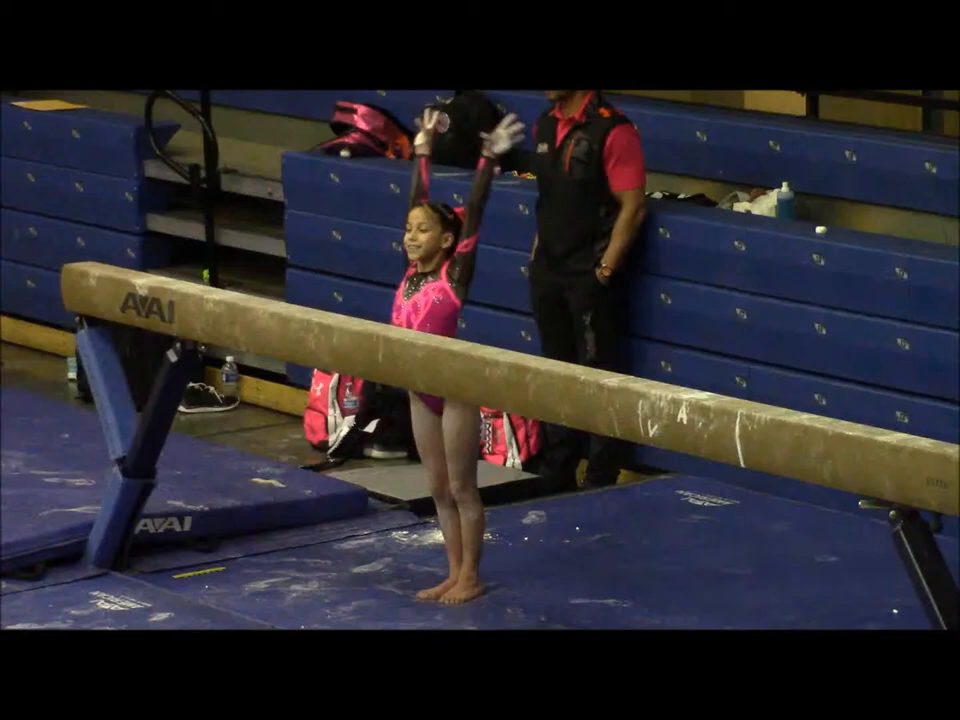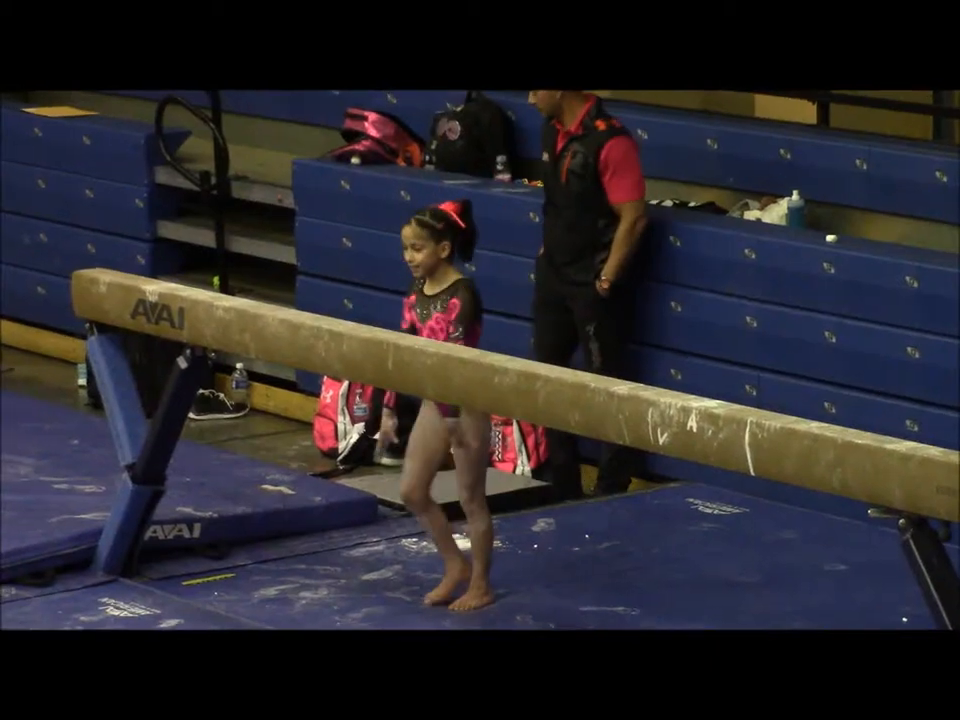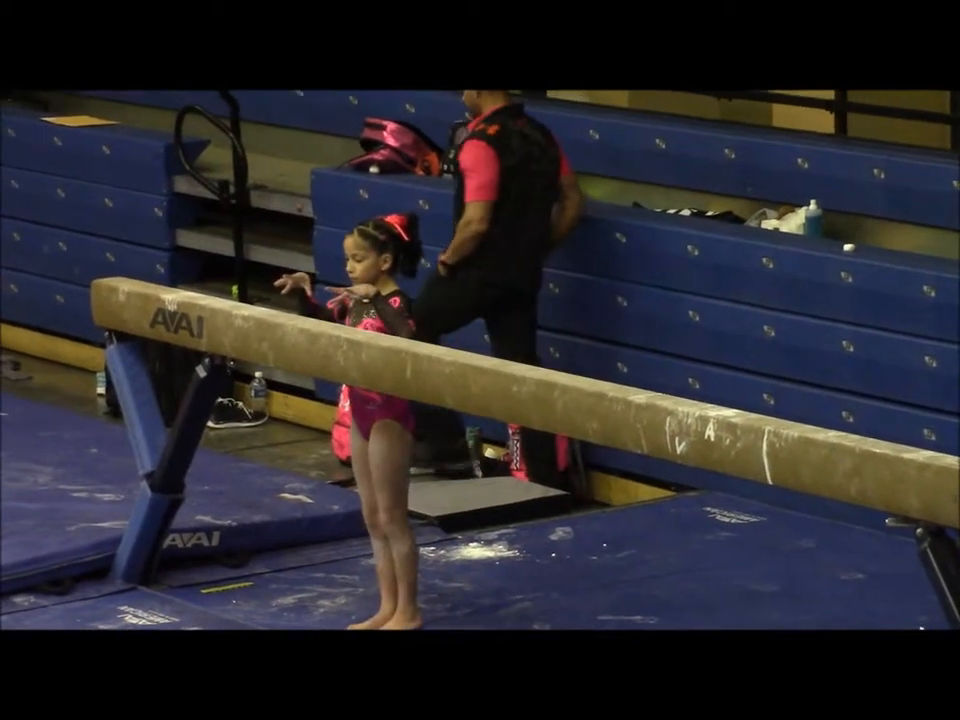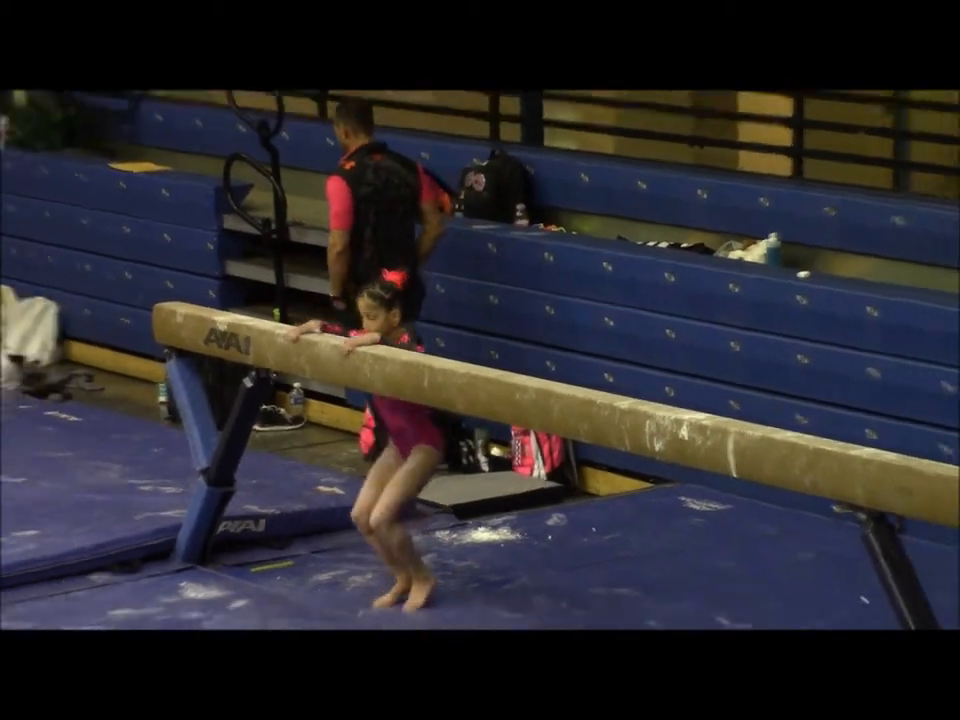
dt=1s
person 1, frame 1
left shoulder: (455, 274)
right shoulder: (411, 273)
left elbow: (474, 213)
right elbow: (419, 203)
left wrist: (488, 159)
right wrist: (422, 151)
right hip: (420, 391)
left knee: (462, 488)
right knee: (438, 488)
left ankle: (470, 577)
right ankle: (453, 574)
person 1, frame 2
left shoulder: (463, 294)
right shoulder: (415, 295)
left wrist: (450, 419)
right wrist: (390, 410)
left hip: (467, 400)
right hip: (435, 399)
left knee: (470, 497)
right knee: (411, 491)
left ankle: (481, 585)
right ankle: (455, 567)
person 1, frame 3
left shoulder: (394, 303)
right shoulder: (354, 299)
left elbow: (408, 339)
right elbow: (319, 319)
left wrist: (376, 298)
right wrist: (303, 291)
left hip: (389, 416)
right hip: (361, 414)
left knee: (392, 518)
right knee: (372, 518)
left ankle: (408, 611)
right ankle: (387, 608)
person 1, frame 4
left shoulder: (405, 340)
right shoulder: (374, 339)
right elbow: (339, 337)
left wrist: (378, 338)
right wrist: (315, 325)
left hip: (423, 443)
right hip: (397, 443)
left knee: (380, 519)
right knee: (361, 516)
left ankle: (420, 576)
right ankle: (404, 579)
person 2, frame 1
left shoulder: (612, 129)
right shoulder: (546, 124)
left elbow: (633, 208)
left wrist: (605, 269)
right wrist: (537, 253)
left hip: (590, 275)
right hip: (547, 269)
left ankle: (601, 480)
right ankle: (556, 473)
person 2, frame 2
left shoulder: (610, 141)
right shoulder: (552, 131)
left elbow: (633, 219)
left wrist: (606, 281)
right wrist: (545, 253)
left hip: (592, 284)
right hip: (553, 275)
left ankle: (611, 490)
right ankle: (560, 480)
person 2, frame 3
left shoulder: (481, 142)
right shoulder: (540, 134)
left elbow: (475, 222)
right elbow: (573, 203)
left wrist: (448, 258)
left hip: (477, 272)
right hip: (523, 273)
left knee: (411, 341)
left ankle: (443, 439)
right ankle: (546, 478)
person 2, frame 4
left shoulder: (344, 178)
right shoulder: (408, 168)
left elbow: (339, 246)
right elbow: (434, 225)
left wrist: (337, 293)
left hip: (366, 288)
